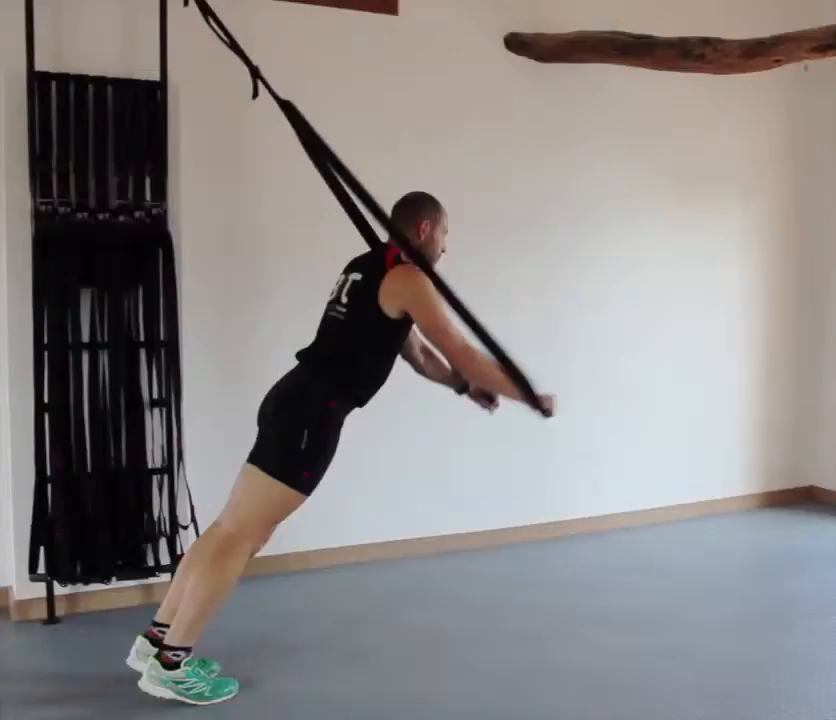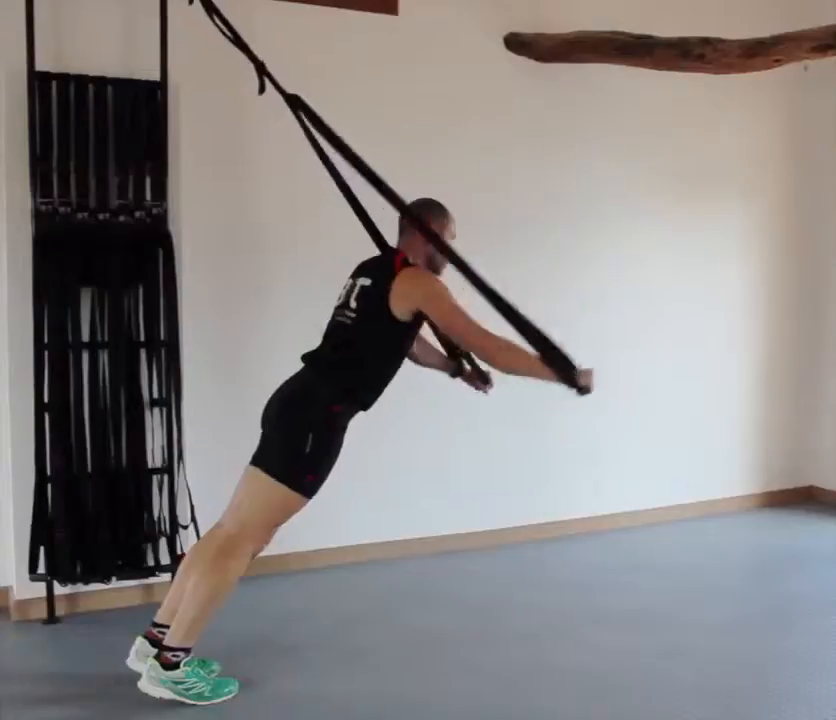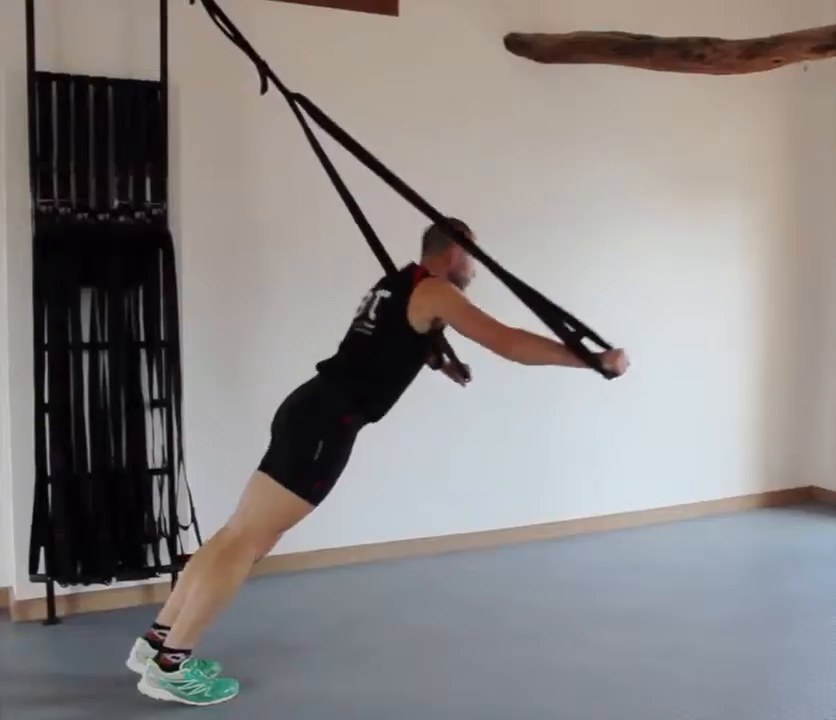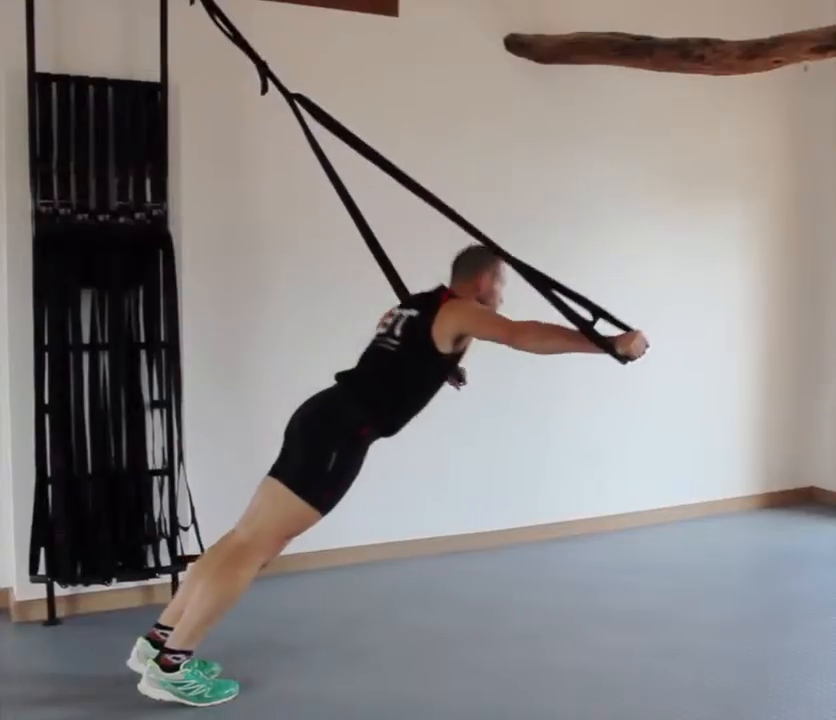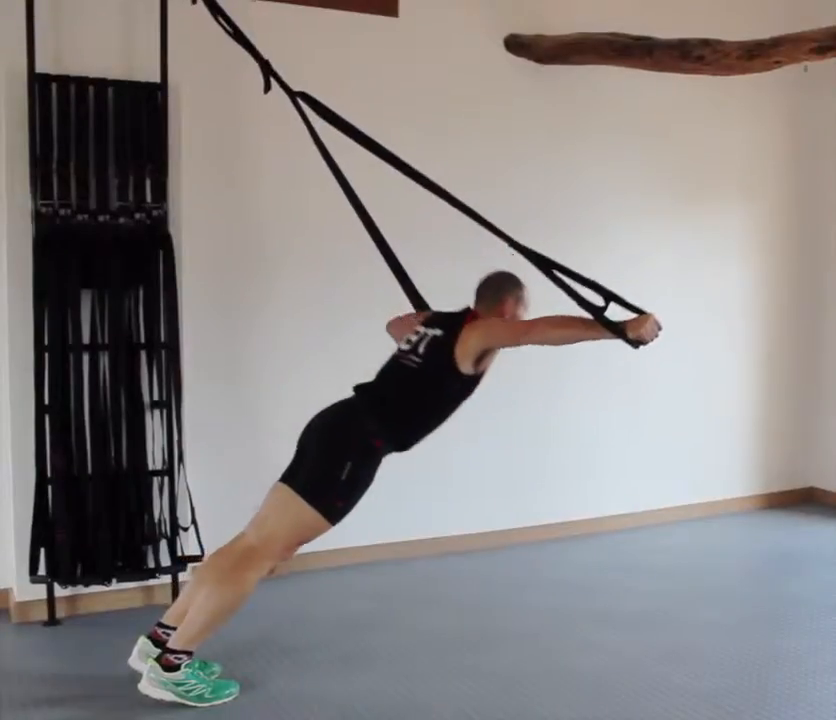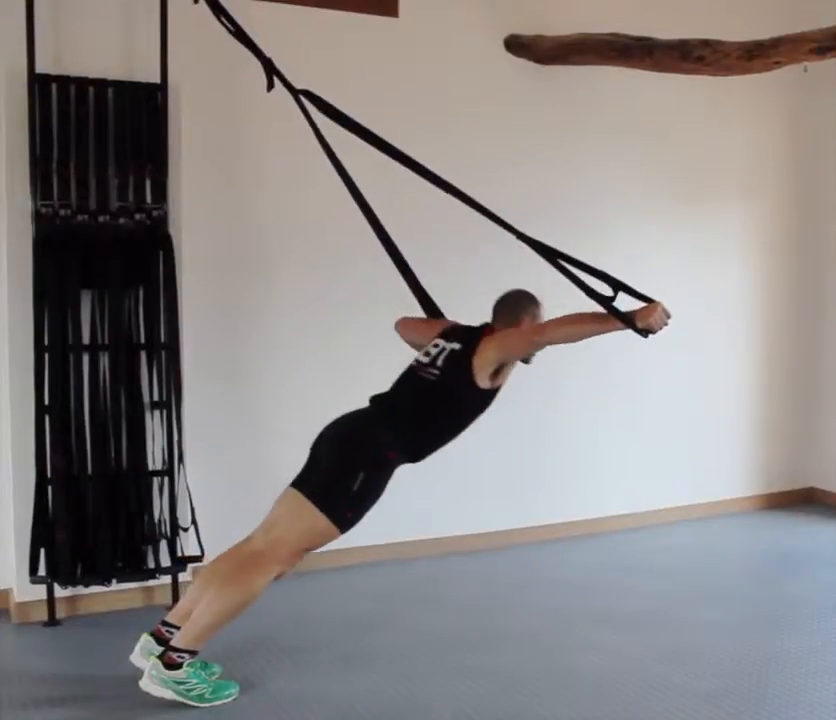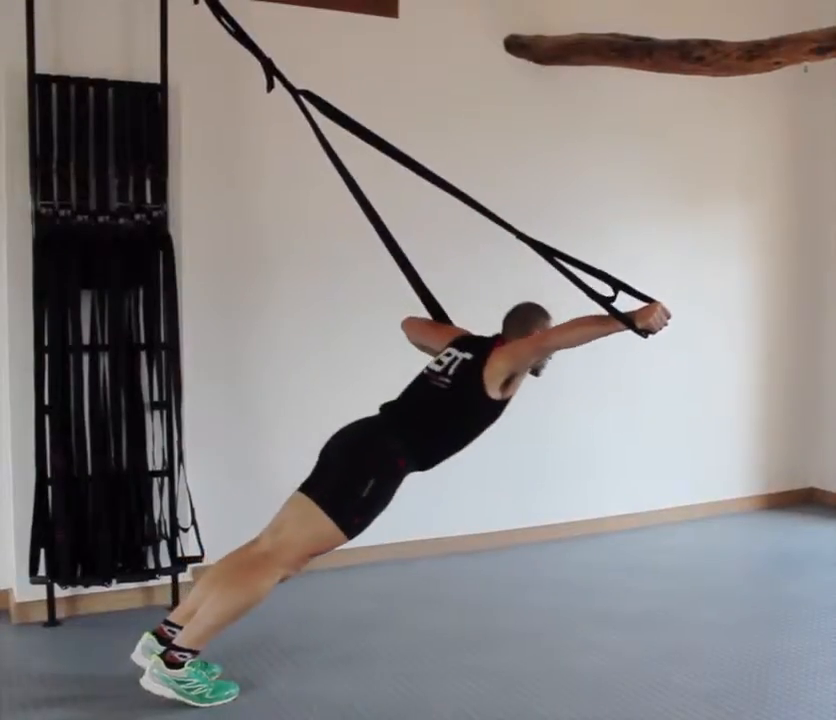
dt=0.2s
person 1, frame 1
left shoulder: (367, 268)
right shoulder: (407, 279)
left elbow: (413, 348)
right elbow: (459, 354)
left wrist: (463, 386)
right wrist: (529, 395)
left hip: (296, 399)
right hip: (312, 413)
left knee: (236, 529)
right knee: (243, 533)
left ankle: (156, 638)
right ankle: (170, 662)
person 1, frame 2
left shoulder: (373, 272)
right shoulder: (416, 281)
right elbow: (483, 344)
left wrist: (456, 370)
left hip: (301, 400)
right hip: (317, 414)
left knee: (239, 530)
right knee: (244, 534)
left ankle: (156, 638)
right ankle: (168, 662)
person 1, frame 3
left shoulder: (395, 286)
right shoulder: (435, 293)
right elbow: (506, 341)
left wrist: (437, 360)
right wrist: (595, 357)
left hip: (311, 408)
right hip: (327, 422)
left knee: (245, 534)
right knee: (248, 538)
left ankle: (158, 640)
right ankle: (169, 665)
person 1, frame 4
left shoulder: (420, 304)
right shoulder: (460, 314)
right elbow: (526, 334)
right wrist: (612, 343)
left hip: (324, 417)
right hip: (342, 433)
left knee: (250, 537)
right knee: (256, 544)
left ankle: (158, 640)
right ankle: (170, 663)
person 1, frame 5
left shoulder: (438, 322)
right shoulder: (481, 333)
left elbow: (395, 325)
right elbow: (542, 331)
right wrist: (624, 327)
left hip: (338, 427)
right hip: (355, 445)
left knee: (258, 541)
right knee: (265, 549)
left ankle: (160, 638)
right ankle: (171, 663)
person 1, frame 6
left shoulder: (454, 334)
right shoulder: (497, 350)
left elbow: (402, 323)
right elbow: (554, 331)
right wrist: (632, 319)
left hip: (351, 437)
right hip: (368, 454)
left knee: (266, 544)
right knee: (273, 553)
left ankle: (163, 637)
right ankle: (174, 662)
person 1, frame 7
left shoulder: (464, 343)
right shoulder: (507, 359)
left elbow: (410, 324)
right elbow: (557, 337)
right wrist: (633, 320)
left hip: (360, 442)
right hip: (378, 461)
left knee: (271, 547)
right knee: (279, 556)
left ankle: (164, 636)
right ankle: (175, 662)
